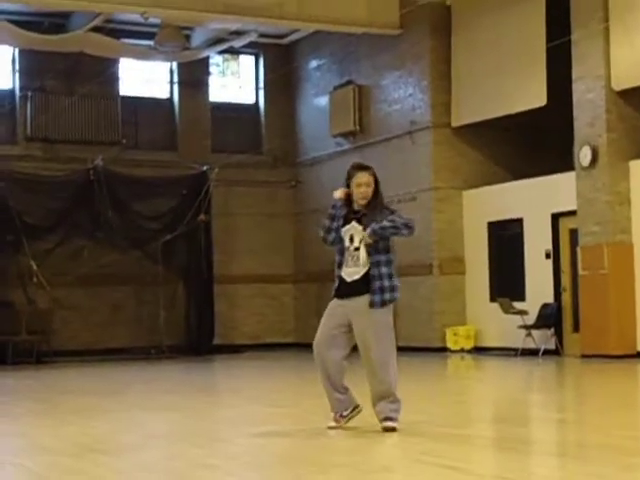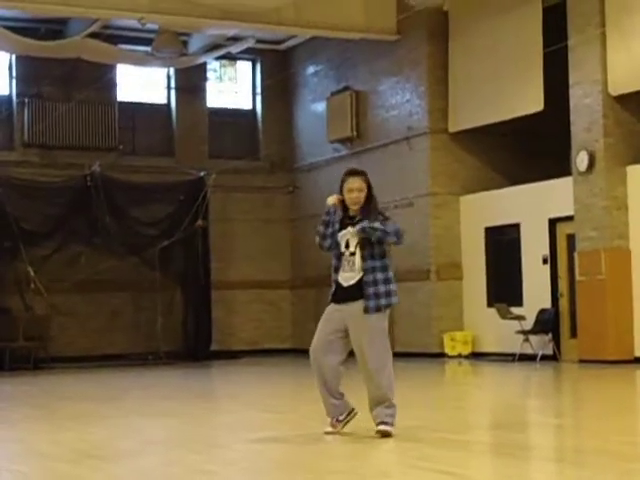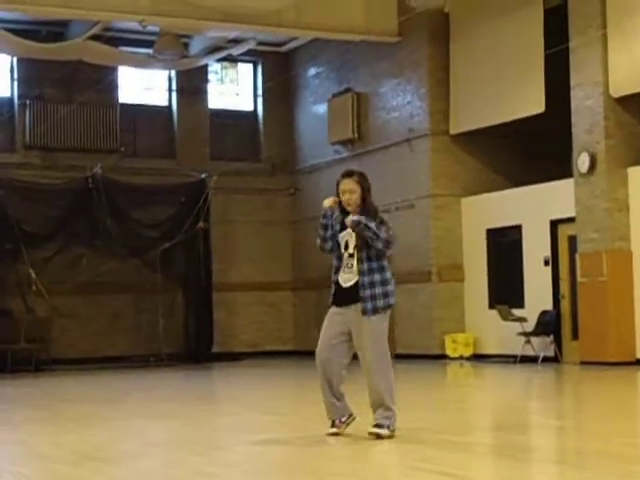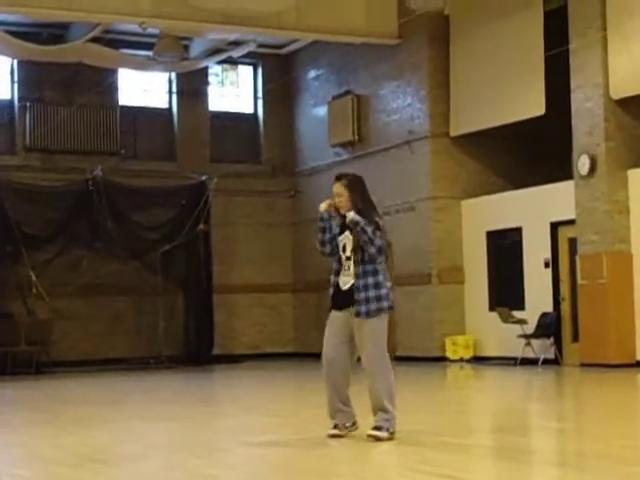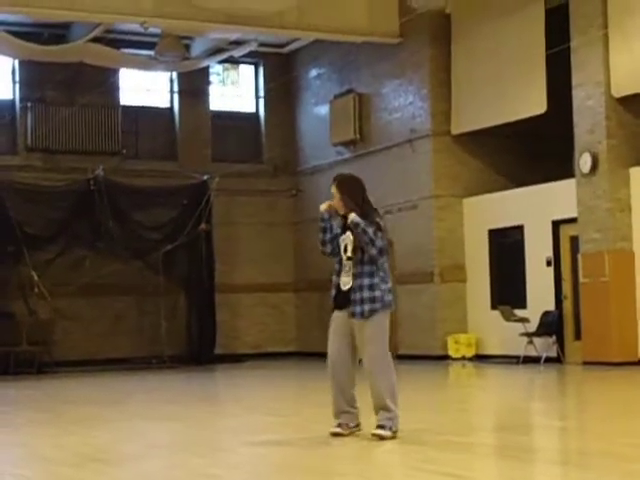
dt=0.1s
person 1, frame 1
left shoulder: (380, 213)
right shoulder: (343, 215)
left elbow: (408, 226)
right elbow: (328, 237)
left wrist: (375, 230)
right wrist: (336, 204)
left hip: (372, 295)
right hip: (342, 294)
left knee: (378, 354)
right knee: (323, 347)
left ankle: (388, 411)
right ankle: (344, 405)
person 1, frame 2
left shoulder: (376, 218)
right shoulder: (340, 220)
left elbow: (397, 236)
right elbow: (324, 243)
left wrist: (364, 228)
right wrist: (329, 211)
left hip: (370, 299)
right hip: (339, 299)
left knee: (374, 359)
right knee: (320, 353)
left ankle: (385, 416)
right ankle: (339, 411)
person 1, frame 3
left shoulder: (372, 219)
right shoulder: (339, 221)
left elbow: (385, 242)
right elbow: (325, 246)
left wrist: (357, 221)
right wrist: (327, 213)
left hip: (369, 300)
right hip: (340, 301)
left knee: (375, 361)
right knee: (325, 356)
left ankle: (385, 419)
right ankle: (339, 413)
person 1, frame 4
left shoulder: (369, 220)
right shoulder: (340, 224)
left elbow: (376, 249)
right elbow: (327, 249)
left wrist: (355, 221)
right wrist: (324, 217)
left hip: (369, 302)
right hip: (341, 303)
left knee: (375, 362)
right knee: (333, 361)
left ankle: (385, 421)
right ankle: (343, 418)
person 1, frame 5
left shoulder: (370, 221)
right shoulder: (342, 224)
left elbow: (377, 250)
right elbow: (328, 249)
left wrist: (357, 222)
right wrist: (324, 217)
left hip: (369, 302)
right hip: (343, 302)
left knee: (376, 361)
right knee: (338, 361)
left ankle: (388, 419)
right ankle: (347, 418)
